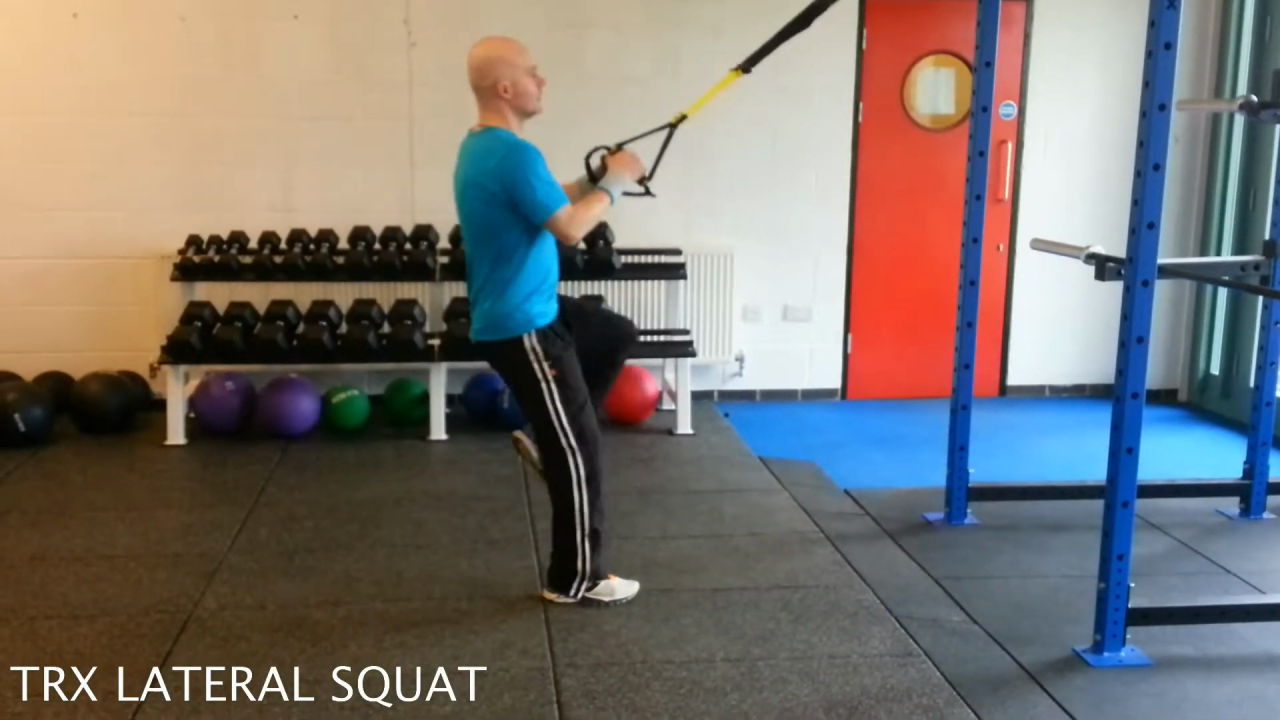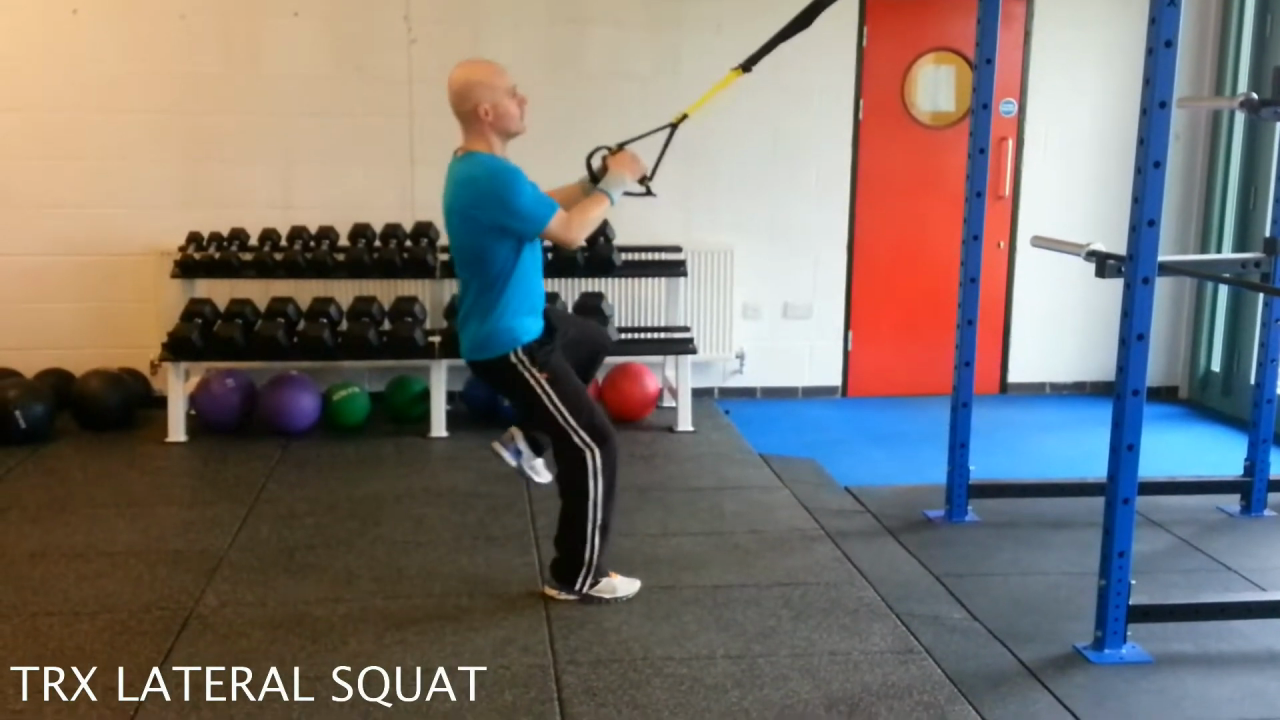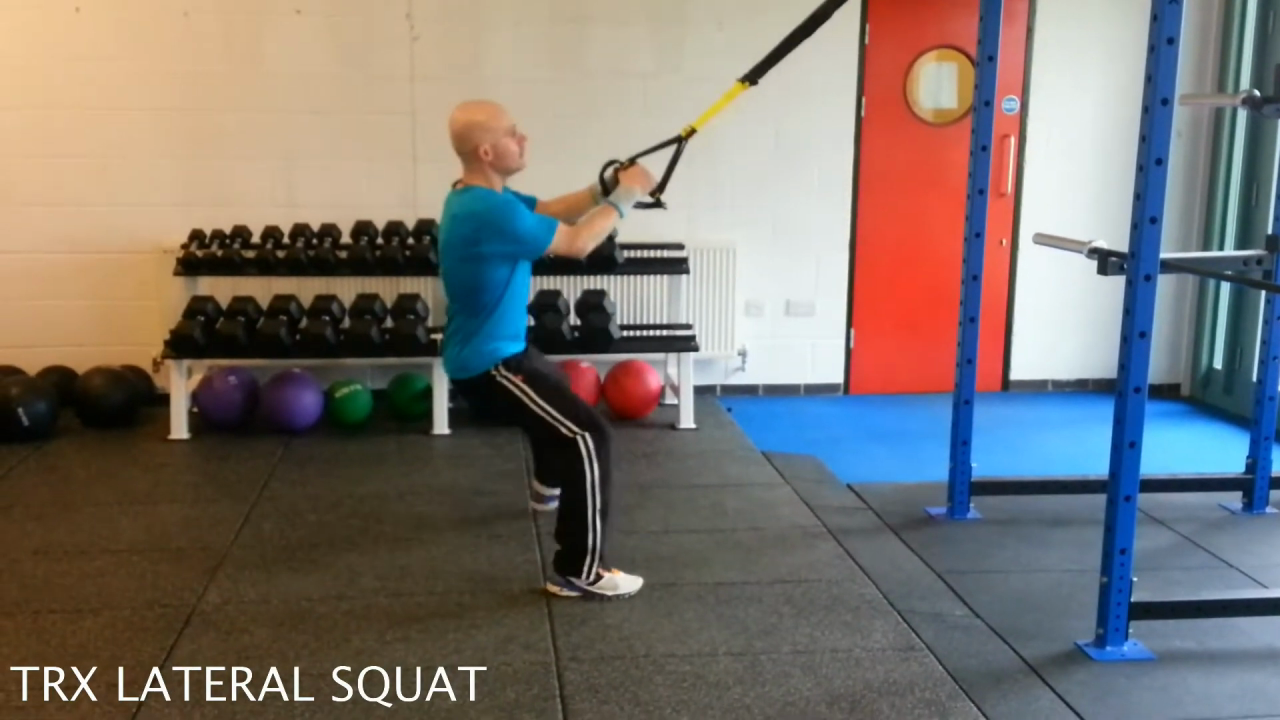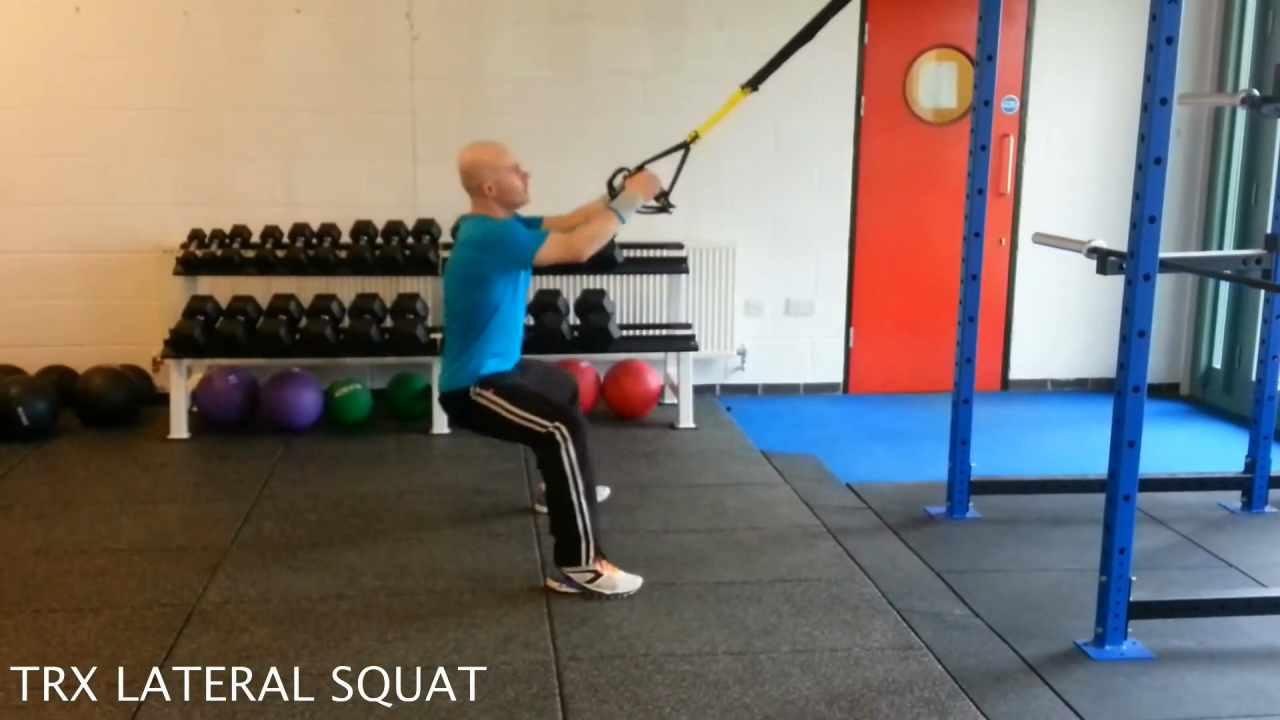
dt=0.3s
person 1, frame 1
left shoulder: (482, 146)
right shoulder: (511, 153)
right elbow: (570, 228)
left wrist: (593, 181)
right wrist: (615, 182)
left hip: (529, 310)
right hip: (520, 328)
left knee: (616, 337)
right knee: (576, 450)
left ankle: (545, 439)
right ankle: (574, 580)
person 1, frame 2
left shoulder: (481, 167)
right shoulder: (489, 178)
left elbow: (543, 206)
right elbow: (569, 231)
left wrist: (597, 178)
right wrist: (616, 183)
left hip: (517, 322)
right hip: (507, 344)
left knee: (592, 340)
right knee: (594, 444)
left ankle: (525, 437)
right ankle: (575, 577)
person 1, frame 3
left shoulder: (485, 198)
right shoulder: (488, 212)
left elbow: (549, 212)
right elbow: (576, 243)
left wrist: (606, 188)
right wrist: (626, 196)
left hip: (497, 348)
right hip: (488, 365)
left knee: (557, 385)
right knee: (588, 436)
left ankle: (548, 484)
right ankle: (578, 572)
person 1, frame 4
left shoulder: (502, 226)
right shoulder: (489, 236)
left elbow: (566, 224)
right elbow: (578, 247)
left wrist: (622, 196)
right wrist: (631, 199)
left hip: (495, 369)
right hip: (472, 387)
left knee: (564, 384)
right knee: (564, 427)
left ankle: (563, 486)
right ankle: (578, 566)
